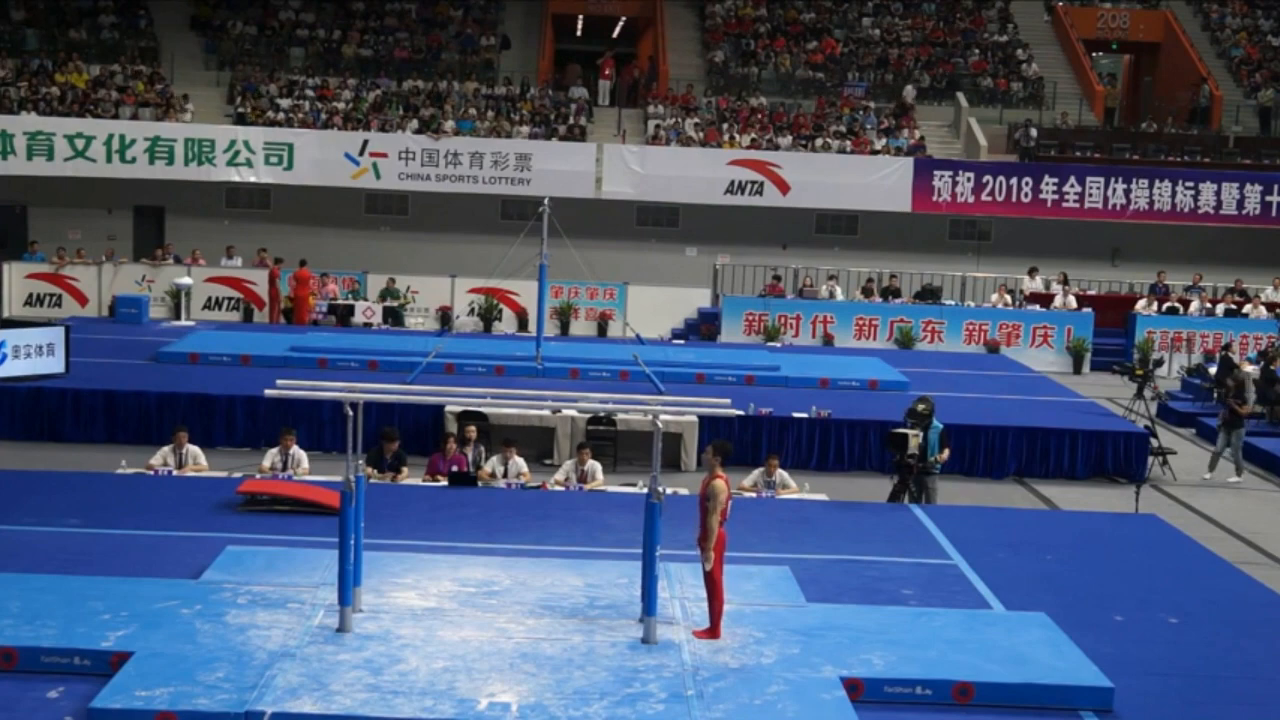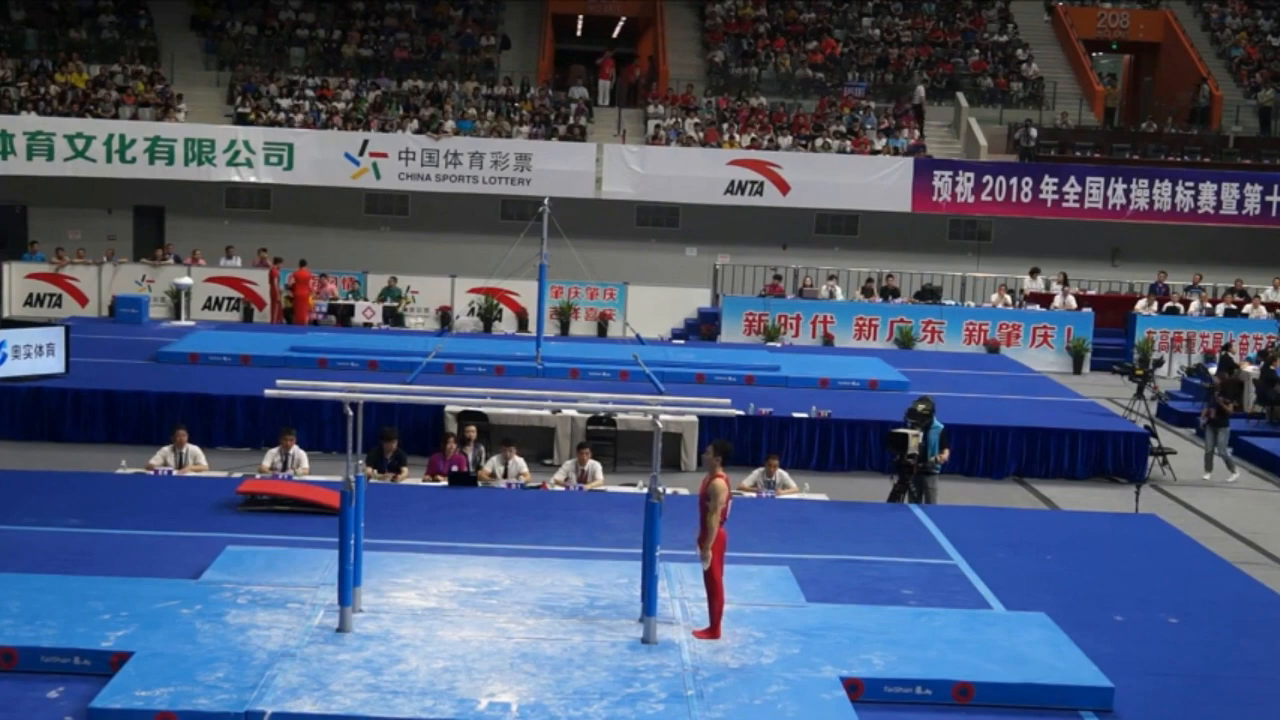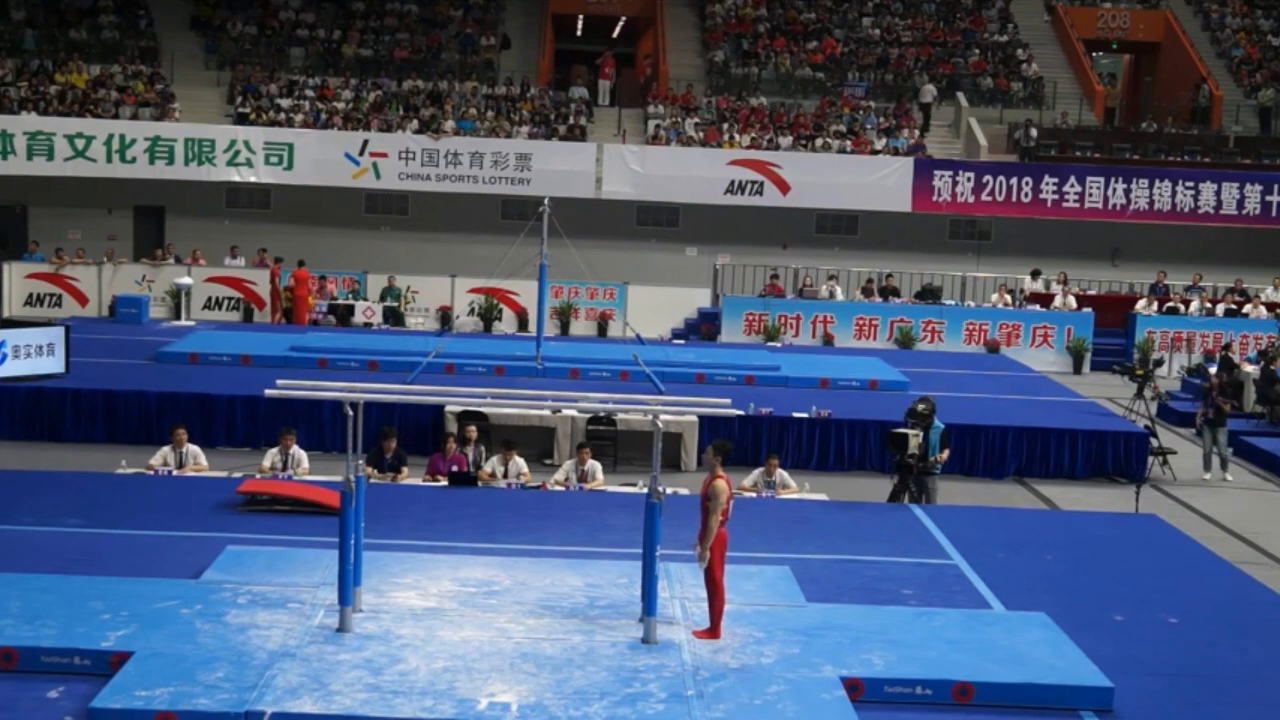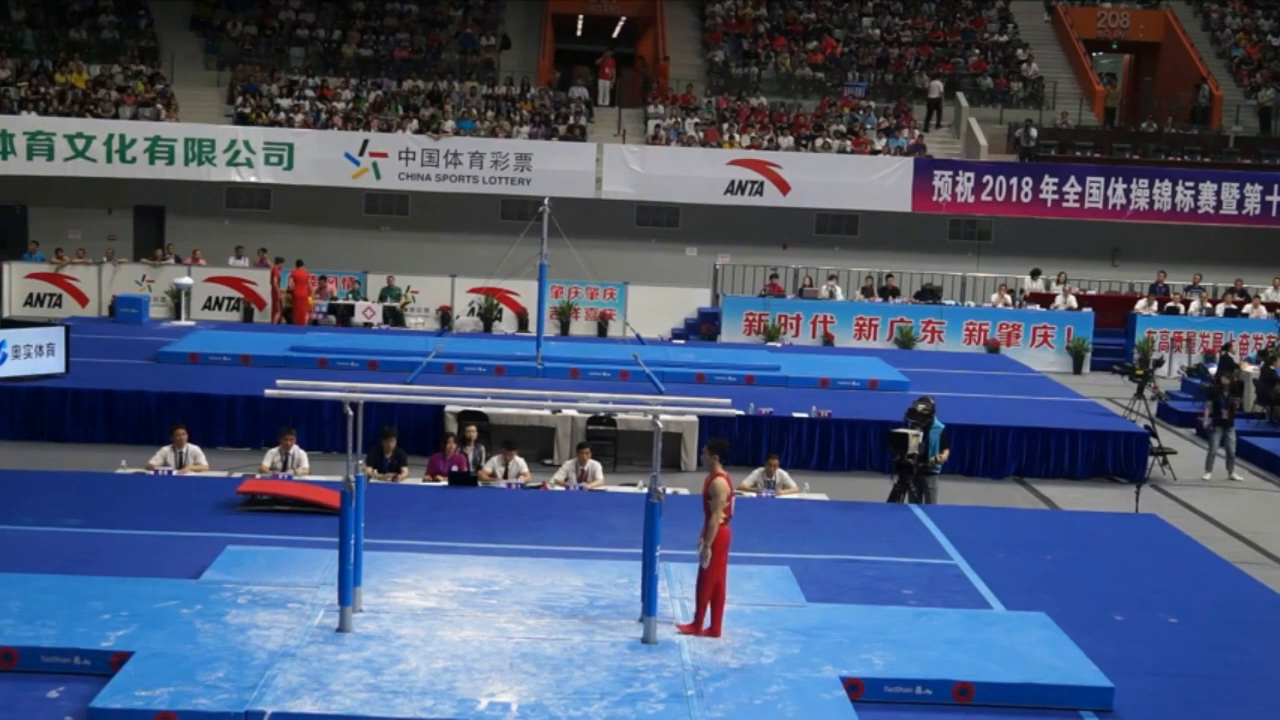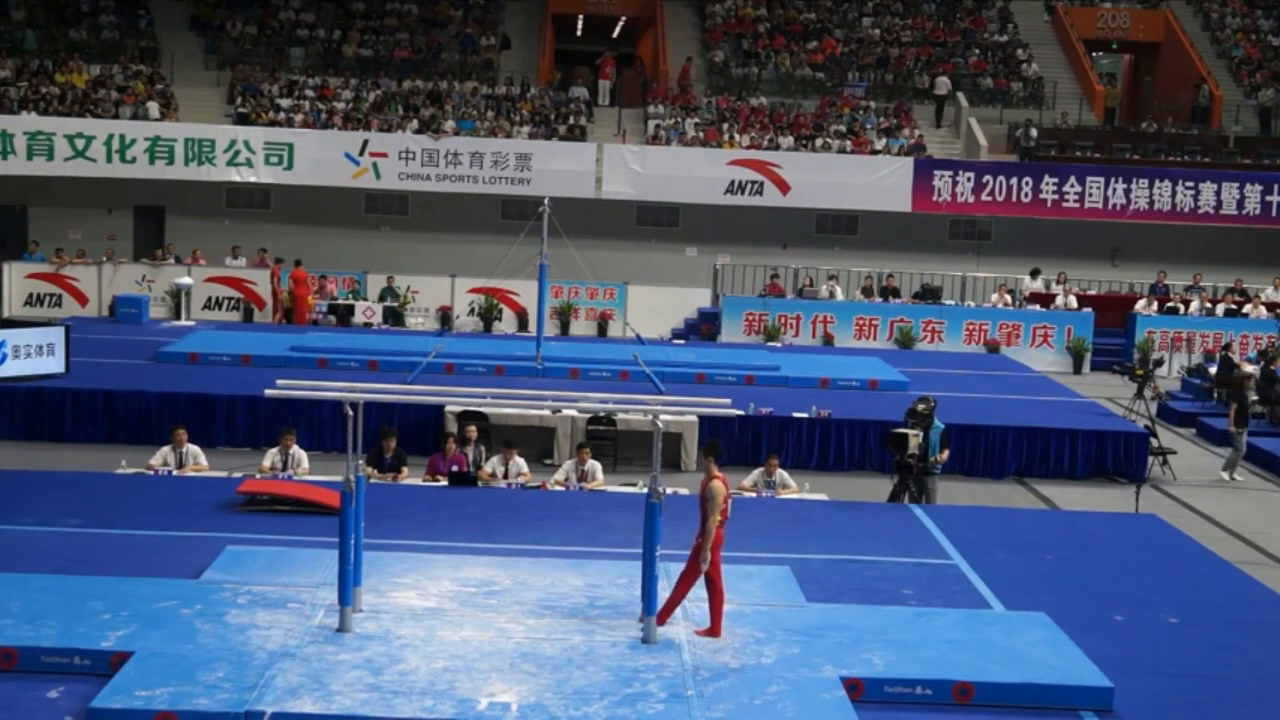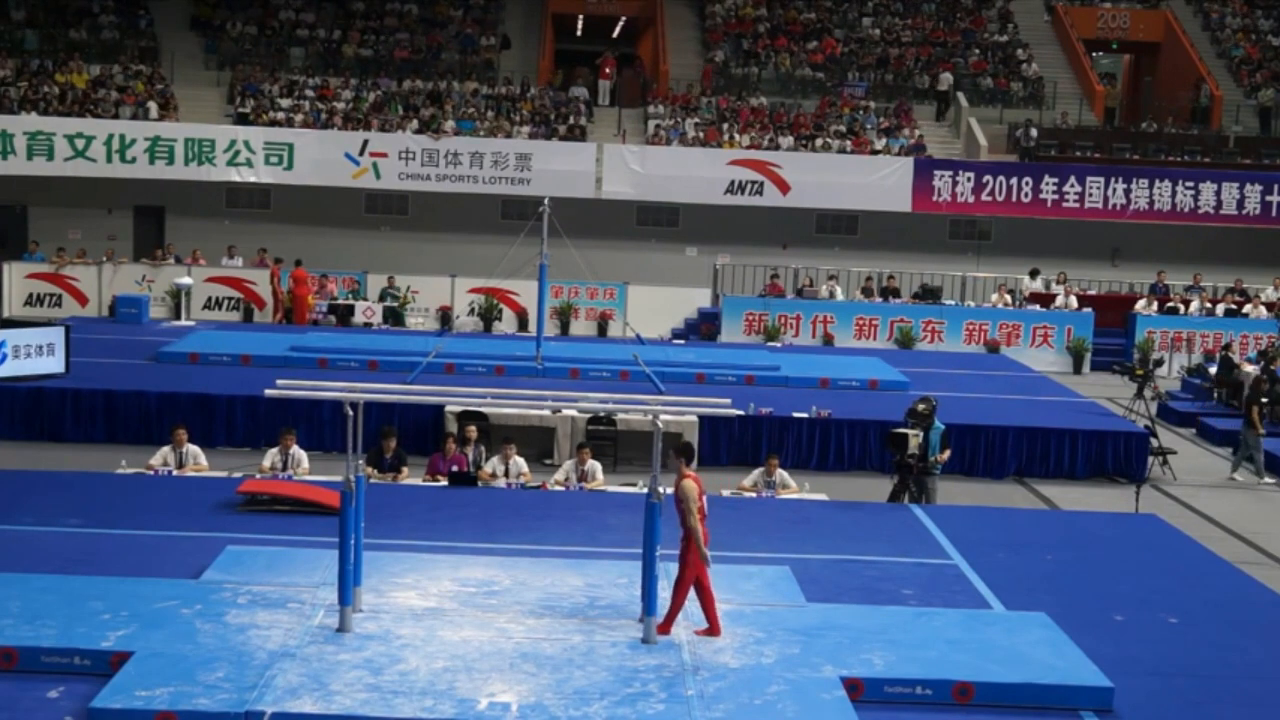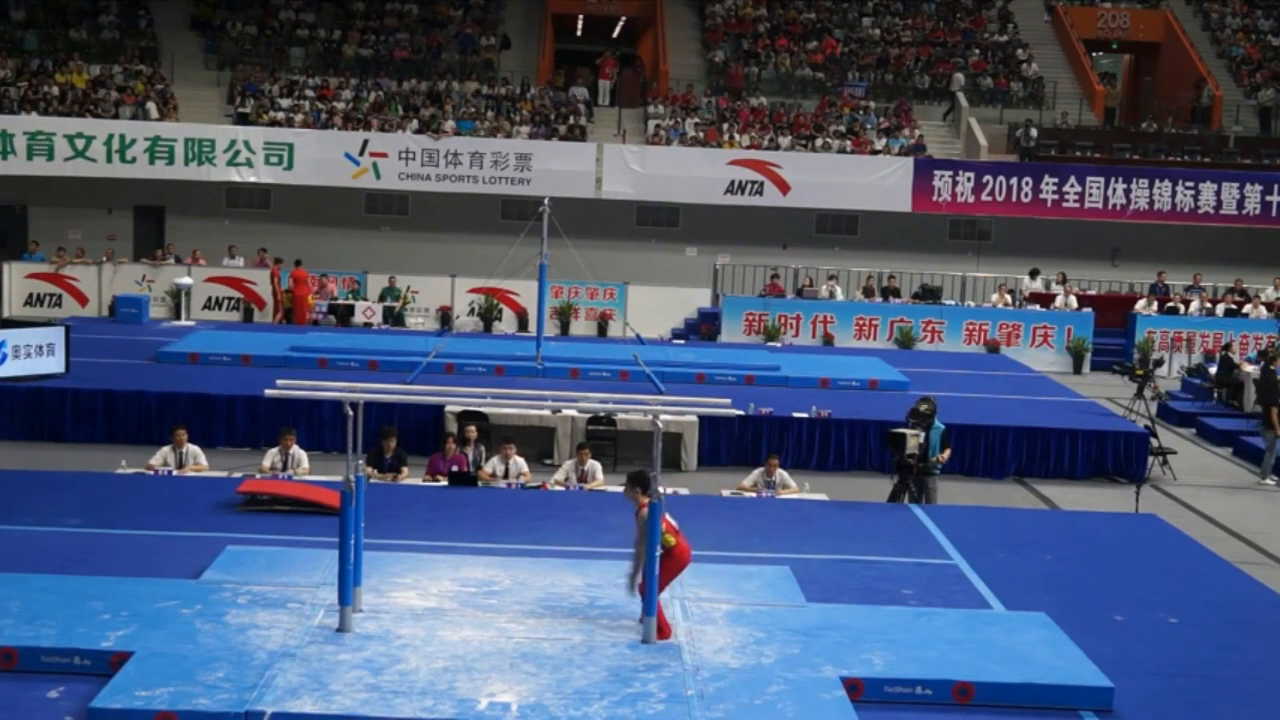
dt=0.5s
person 1, frame 1
left shoulder: (717, 484)
right shoulder: (710, 478)
left elbow: (715, 518)
left wrist: (709, 548)
right wrist: (703, 540)
left hip: (714, 538)
right hip: (708, 536)
left knee: (714, 584)
right knee: (710, 584)
left ankle: (714, 630)
right ankle: (712, 627)
person 1, frame 2
left shoulder: (718, 484)
right shoulder: (711, 478)
left elbow: (714, 518)
left wrist: (708, 547)
right wrist: (702, 540)
left hip: (714, 538)
right hip: (708, 536)
left knee: (714, 584)
right knee: (710, 584)
left ankle: (714, 630)
right ankle: (712, 627)
person 1, frame 3
left shoulder: (718, 484)
right shoulder: (712, 478)
left elbow: (715, 518)
left wrist: (705, 547)
right wrist: (700, 539)
left hip: (715, 538)
right hip: (709, 536)
left knee: (715, 584)
right knee: (711, 584)
left ankle: (714, 630)
right ankle: (713, 627)
person 1, frame 4
left shoulder: (719, 482)
right shoulder: (713, 477)
left elbow: (716, 517)
left wrist: (707, 546)
right wrist: (703, 537)
left hip: (718, 536)
right hip: (716, 534)
left knee: (705, 581)
right knee: (716, 582)
left ankle: (697, 625)
right ankle: (714, 627)
person 1, frame 5
left shoulder: (714, 485)
right shoulder: (711, 480)
left elbow: (713, 520)
left wrist: (705, 550)
right wrist: (701, 541)
left hip: (711, 537)
right hip: (708, 536)
left knee: (686, 579)
right knee: (714, 583)
left ankle: (660, 617)
right ankle: (715, 628)
person 1, frame 6
left shoulder: (686, 483)
right shoulder: (690, 478)
left elbow: (694, 518)
left wrist: (702, 547)
left hip: (693, 537)
right hip: (696, 536)
left knee: (682, 583)
right knee: (701, 583)
left ankle: (666, 626)
right ankle: (713, 627)
person 1, frame 7
left shoulder: (644, 513)
right shoulder: (648, 505)
left elbow: (643, 547)
right elbow: (641, 543)
left wrist: (635, 575)
right wrist: (635, 572)
left hip: (677, 554)
right hip: (677, 549)
left knee: (647, 589)
right knee: (647, 585)
left ankle: (663, 630)
right ankle: (656, 623)
